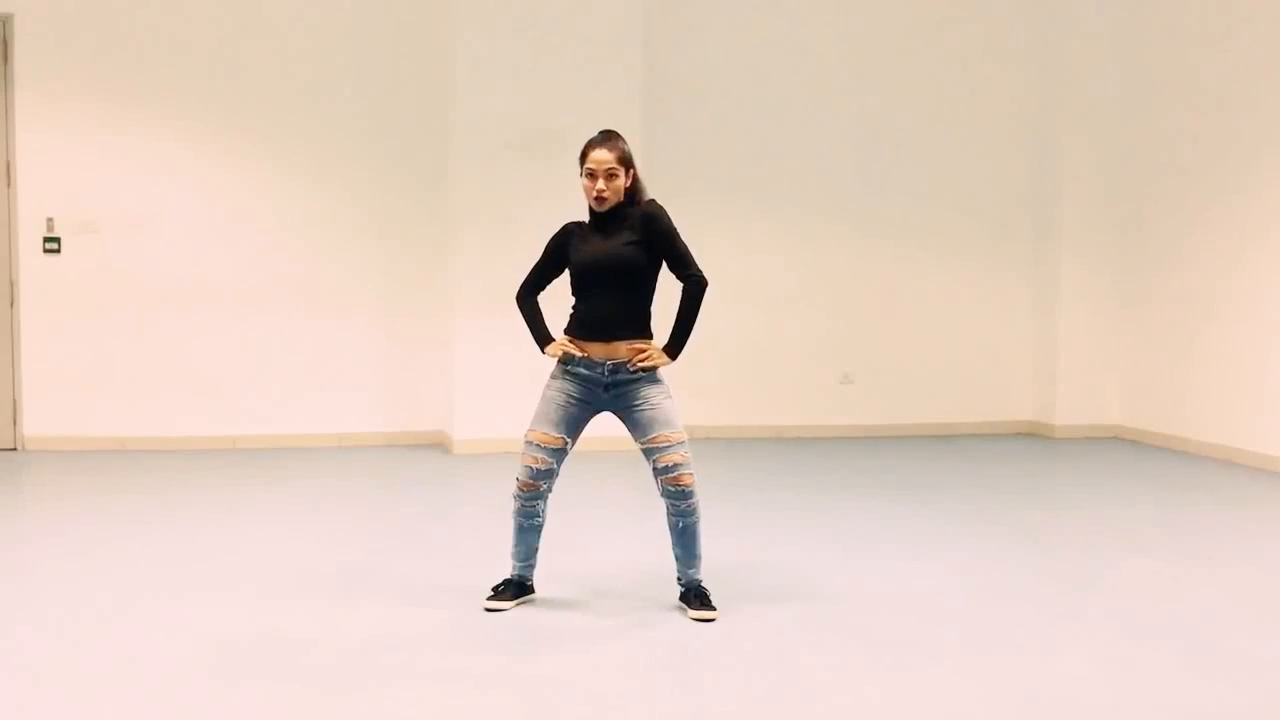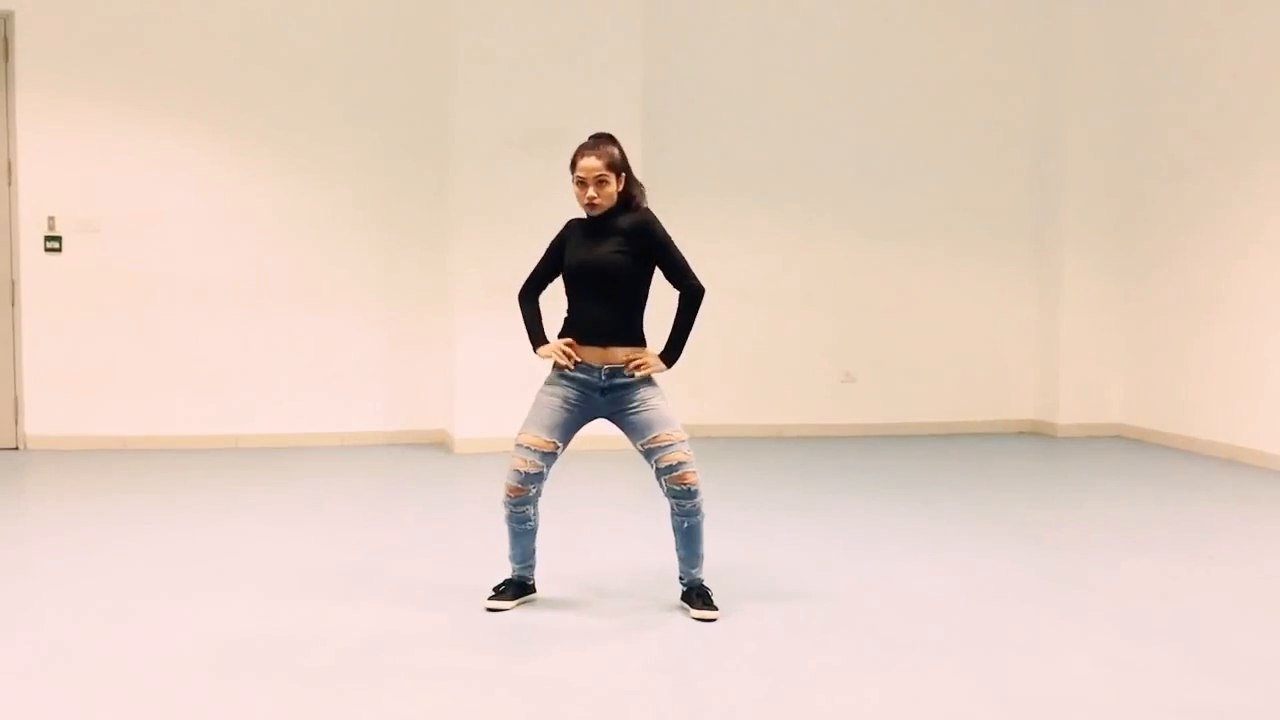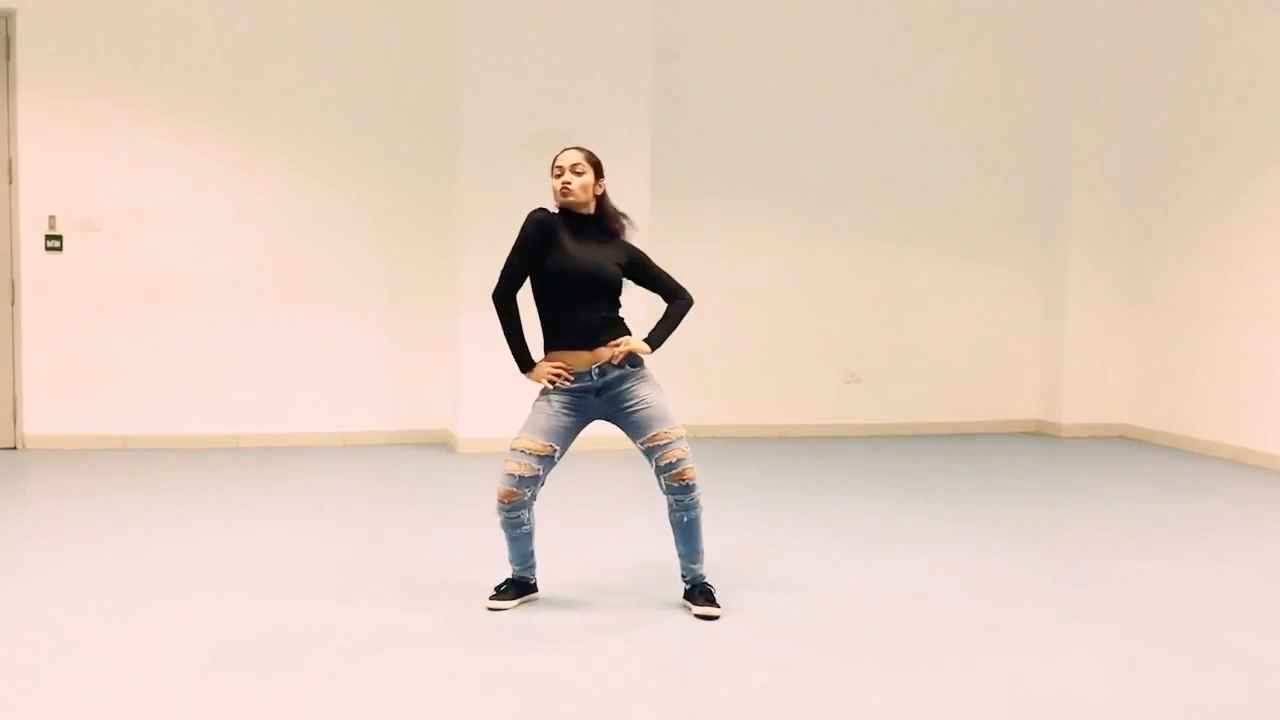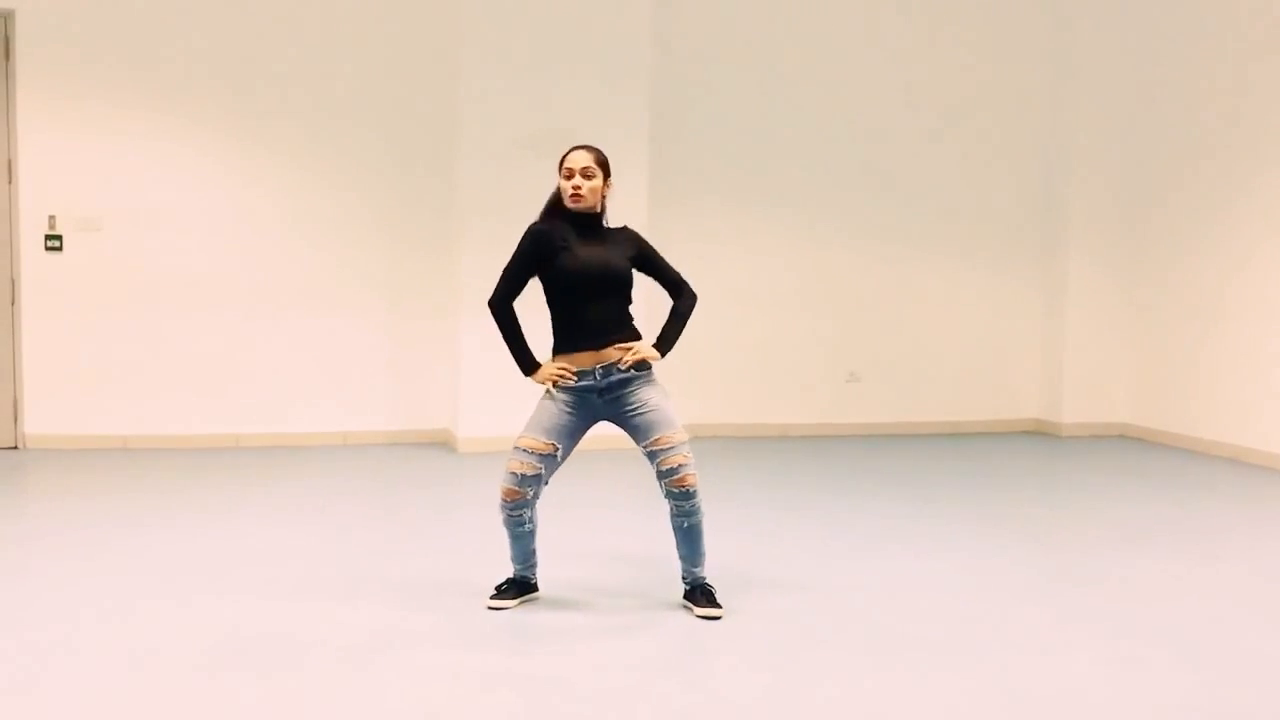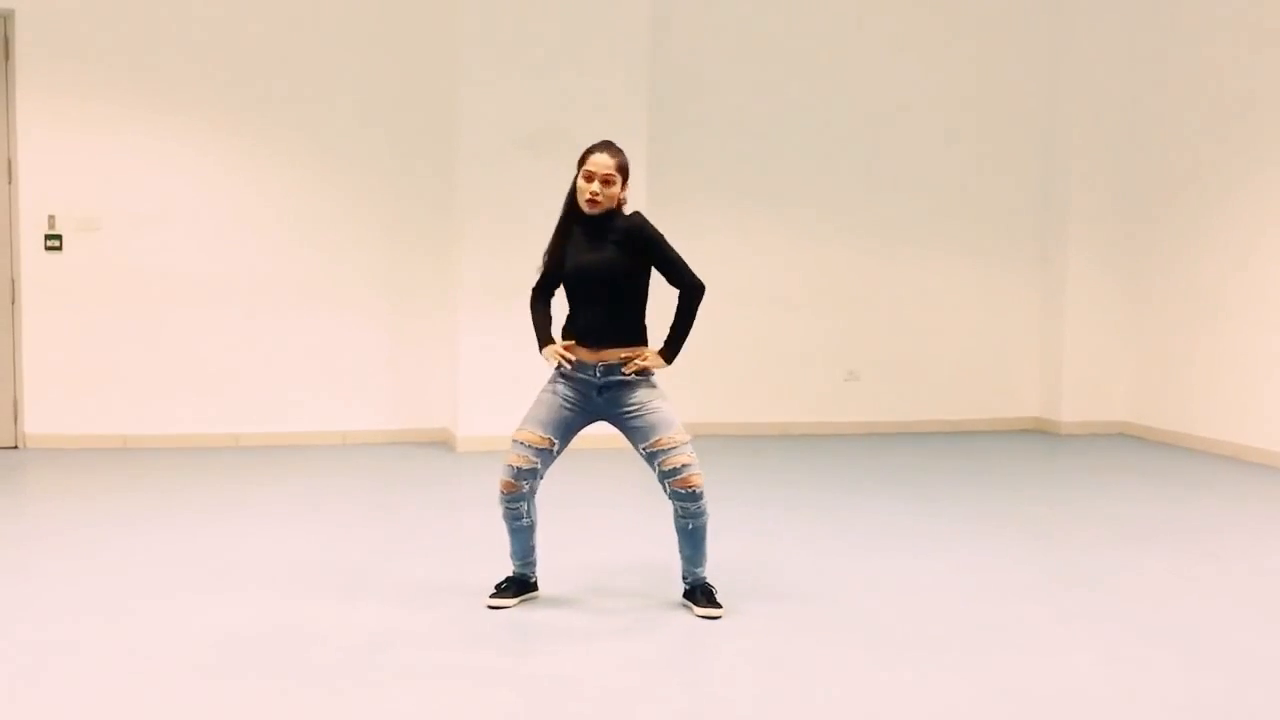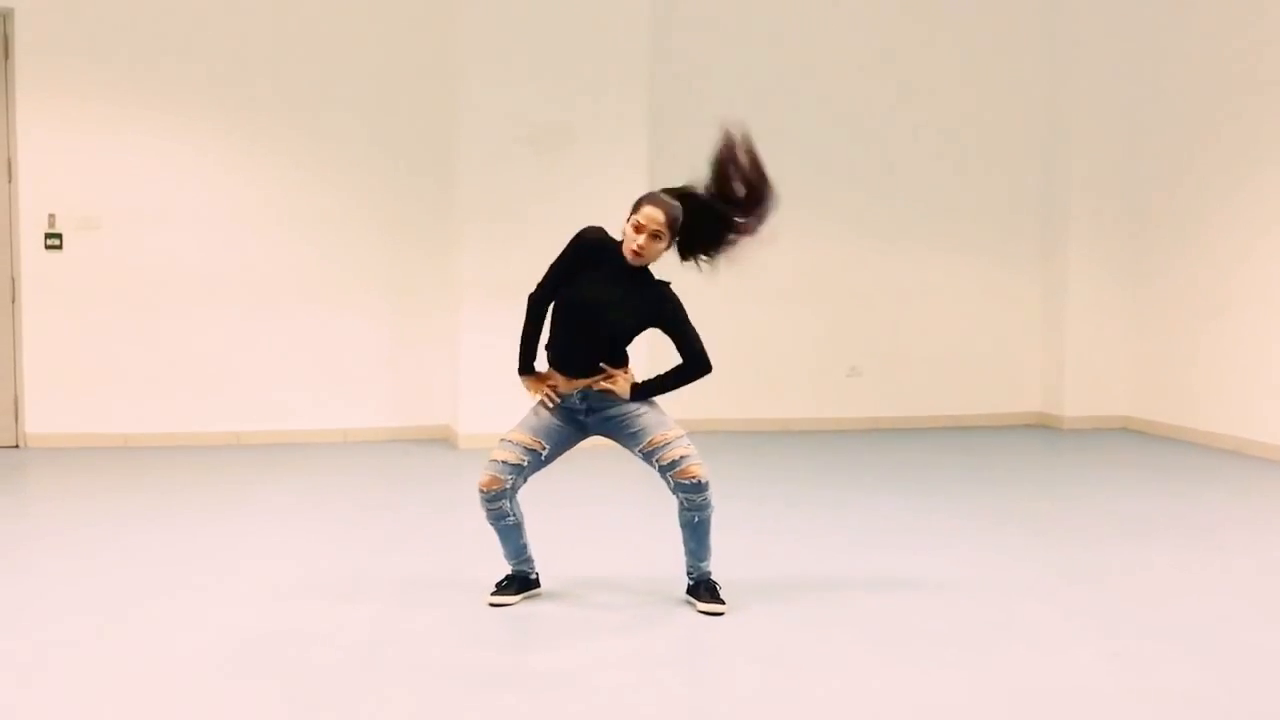
dt=0.3s
person 1, frame 1
left shoulder: (648, 218)
right shoulder: (572, 234)
left elbow: (694, 280)
right elbow: (527, 291)
left wrist: (671, 350)
right wrist: (545, 341)
left hip: (637, 377)
right hip: (575, 374)
left knee: (680, 482)
right knee: (531, 481)
left ankle: (691, 585)
right ankle: (521, 579)
person 1, frame 2
left shoulder: (640, 226)
right shoulder: (572, 233)
left elbow: (692, 290)
right elbow: (528, 292)
left wrist: (666, 358)
right wrist: (540, 343)
left hip: (630, 381)
right hip: (569, 380)
left knee: (684, 481)
right knee: (519, 485)
left ankle: (693, 585)
right ankle: (522, 579)
person 1, frame 3
left shoulder: (619, 247)
right shoulder: (543, 226)
left elbow: (680, 296)
right elbow: (503, 294)
left wrist: (649, 342)
right wrist: (527, 364)
left hip: (625, 377)
right hip: (564, 387)
left knee: (682, 478)
right knee: (512, 492)
left ankle: (695, 582)
right ankle: (522, 577)
person 1, frame 4
left shoulder: (626, 241)
right shoulder: (544, 235)
left elbow: (684, 293)
right elbow: (500, 301)
left wrist: (660, 347)
right wrist: (530, 367)
left hip: (630, 380)
right hip: (570, 386)
left knee: (683, 483)
right knee: (515, 489)
left ankle: (696, 583)
right ankle: (524, 578)
person 1, frame 5
left shoulder: (635, 232)
right shoulder: (570, 229)
left elbow: (692, 287)
right elbow: (542, 290)
left wrist: (666, 355)
right wrist: (547, 341)
left hip: (629, 383)
right hip: (570, 380)
left knee: (687, 485)
right knee: (513, 482)
left ankle: (695, 583)
right ankle: (523, 577)
person 1, frame 6
left shoulder: (657, 298)
right shoulder: (591, 244)
left elbow: (698, 364)
right elbow: (540, 298)
left wrist: (637, 390)
right wrist: (526, 370)
left hip: (616, 403)
right hip: (559, 403)
left knee: (693, 479)
right knee: (493, 485)
left ankle: (700, 580)
right ankle: (523, 573)
